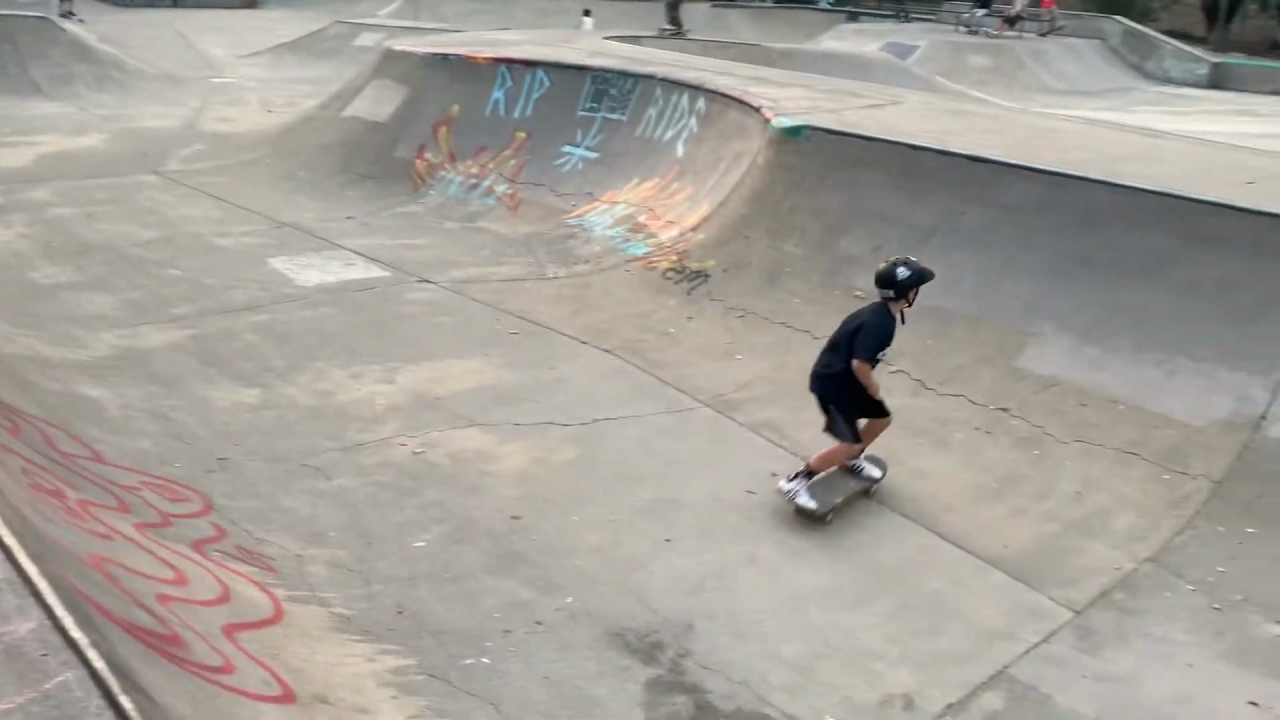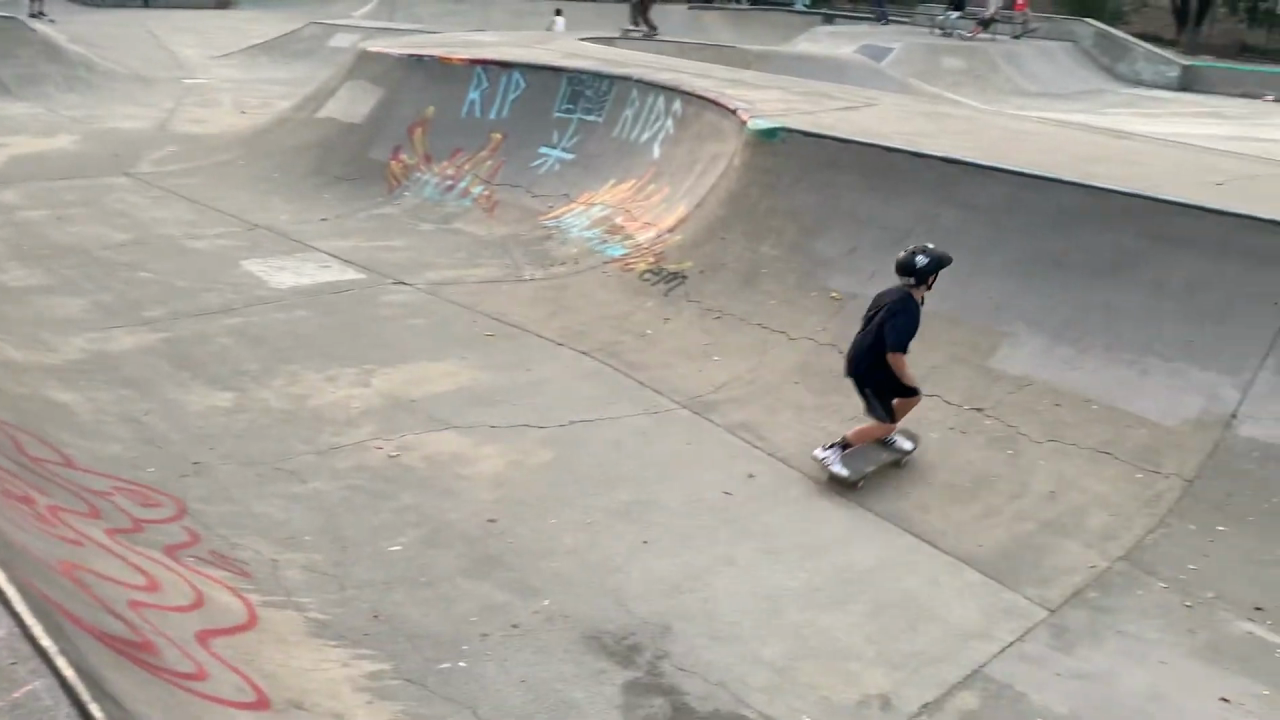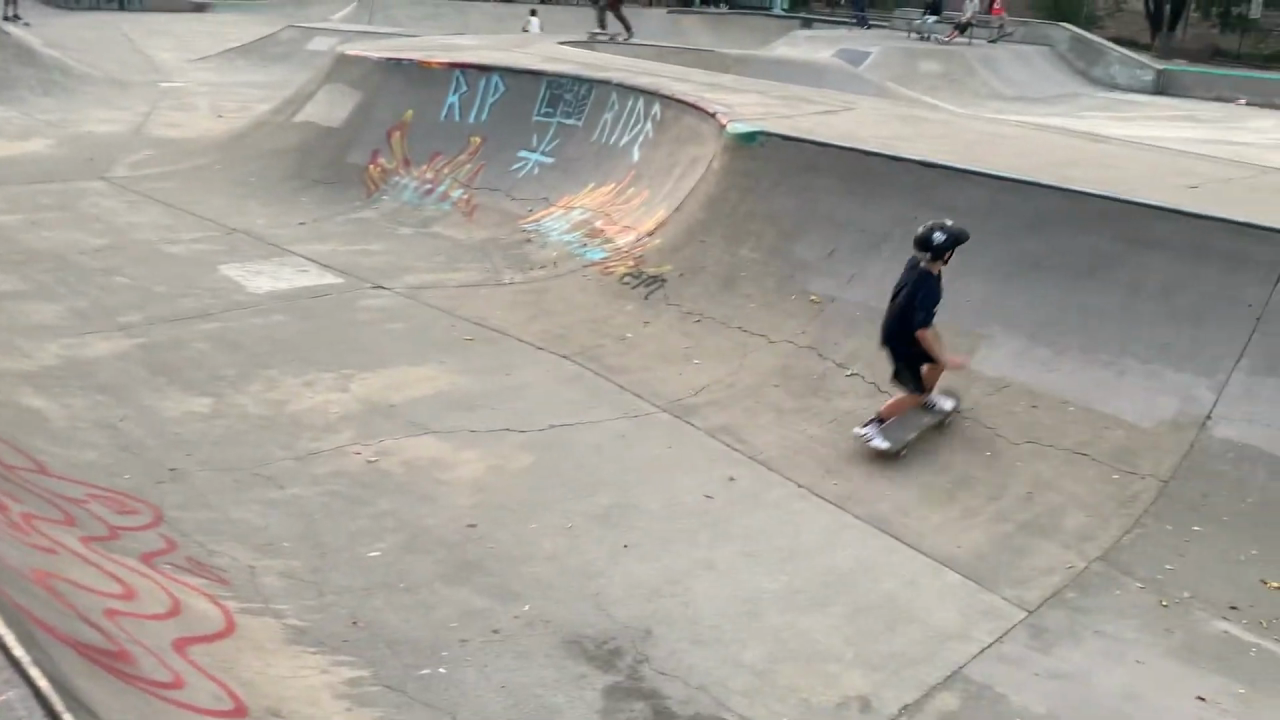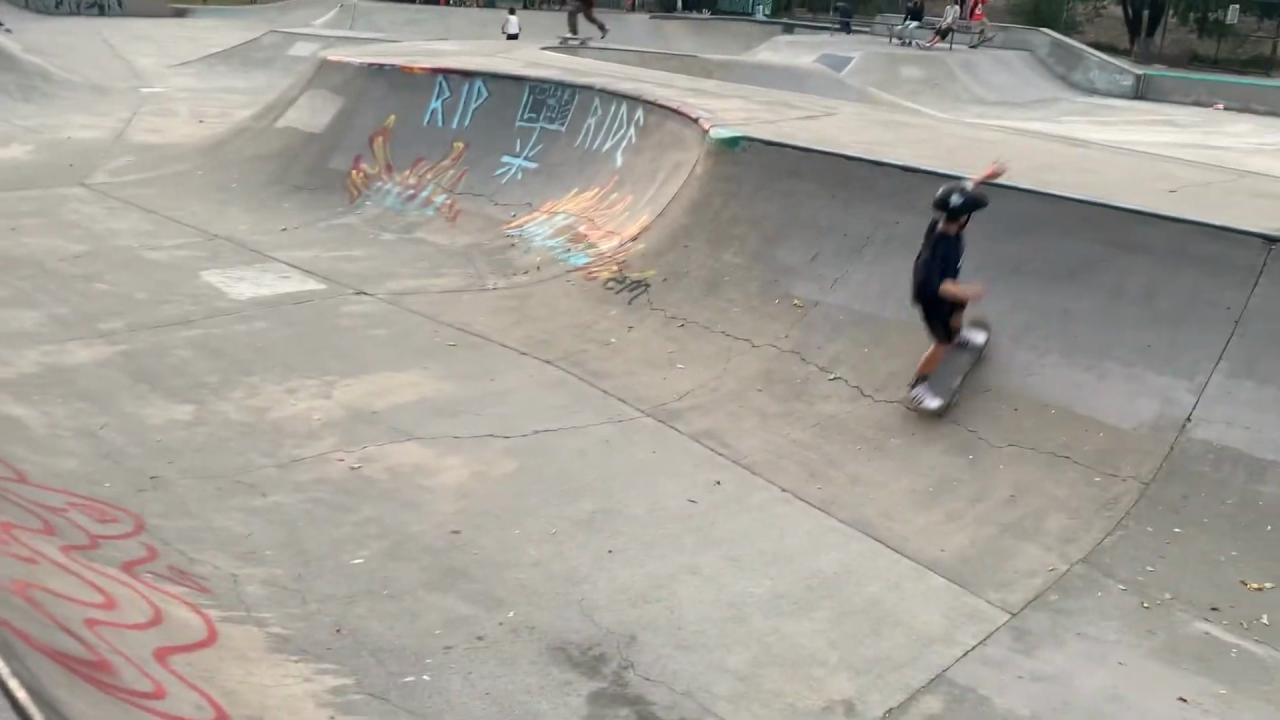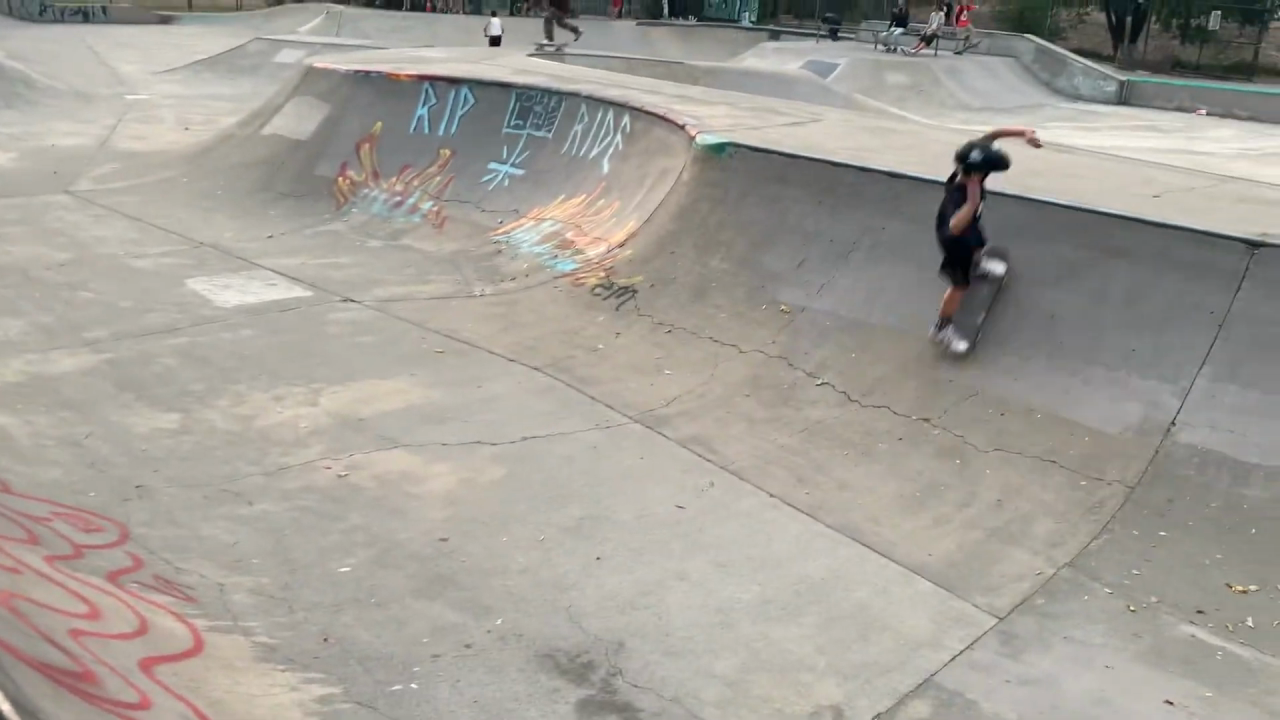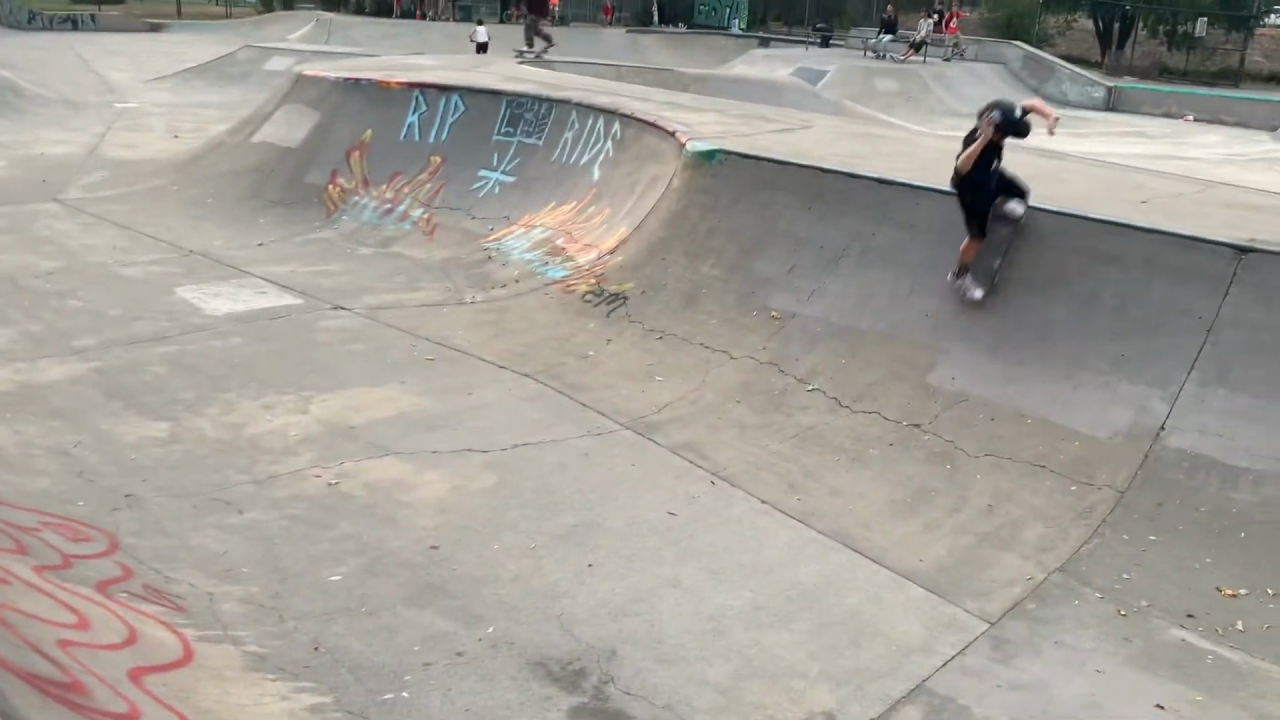
dt=0.1s
person 1, frame 1
left shoulder: (877, 312)
right shoulder: (881, 324)
left elbow: (848, 337)
right elbow: (860, 365)
right wrist: (873, 390)
left hip: (847, 379)
right hip: (832, 385)
left knee: (882, 419)
right knee: (851, 444)
left ankle: (853, 460)
right ankle: (795, 481)
person 1, frame 2
left shoulder: (892, 294)
right shoulder: (907, 314)
left elbow: (875, 310)
right elbow: (895, 355)
right wrist: (909, 382)
left hip: (870, 357)
right hip: (868, 371)
left knee: (912, 397)
right knee: (886, 424)
left ankle: (887, 434)
right ankle: (831, 451)
person 1, frame 3
left shoulder: (917, 263)
right shoulder: (927, 289)
right elbow: (922, 331)
right wrist: (945, 359)
left hip: (902, 330)
right hip: (902, 341)
left knee: (938, 362)
right knee: (916, 394)
left ankle: (928, 396)
right ankle: (870, 426)
person 1, frame 4
left shoulder: (941, 221)
right shoulder: (937, 246)
left elbow: (965, 189)
right elbow: (943, 288)
left wrist: (985, 175)
right wrist: (968, 293)
left hip: (944, 283)
right hip: (932, 295)
left knee: (958, 311)
right knee: (943, 343)
left ankle: (957, 334)
right ankle: (918, 385)
person 1, frame 5
left shoulder: (967, 171)
right shoulder: (957, 196)
left elbow: (990, 137)
right elbow: (954, 228)
left wrist: (1023, 132)
right wrist: (972, 203)
left hip: (970, 231)
right hip: (957, 241)
left knee: (979, 247)
right knee: (960, 287)
left ankle: (976, 263)
right ankle: (943, 327)
person 1, frame 6
left shoulder: (995, 121)
right shoulder: (974, 143)
left elbow: (1030, 103)
right elbow: (962, 167)
left wrist: (1050, 116)
right wrist: (982, 141)
left hip: (993, 178)
right hip: (974, 191)
left knee: (1021, 195)
right knee: (977, 237)
left ankle: (1003, 202)
right ankle: (960, 274)
